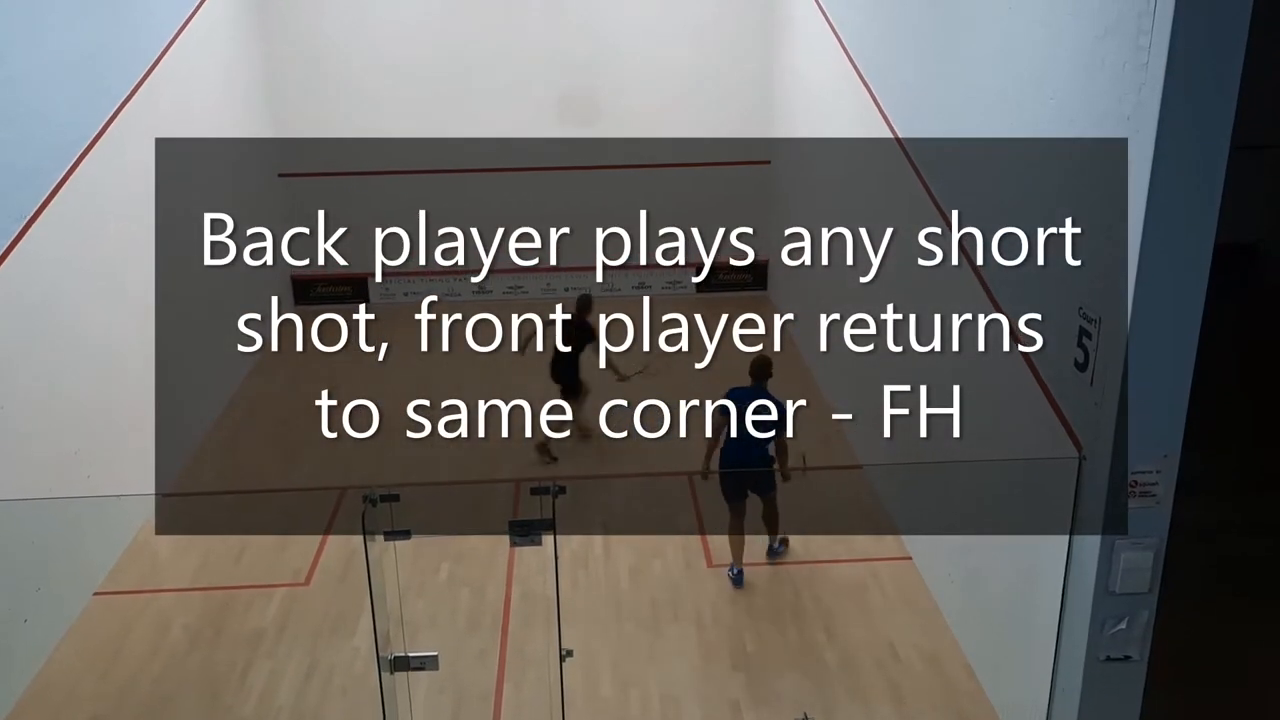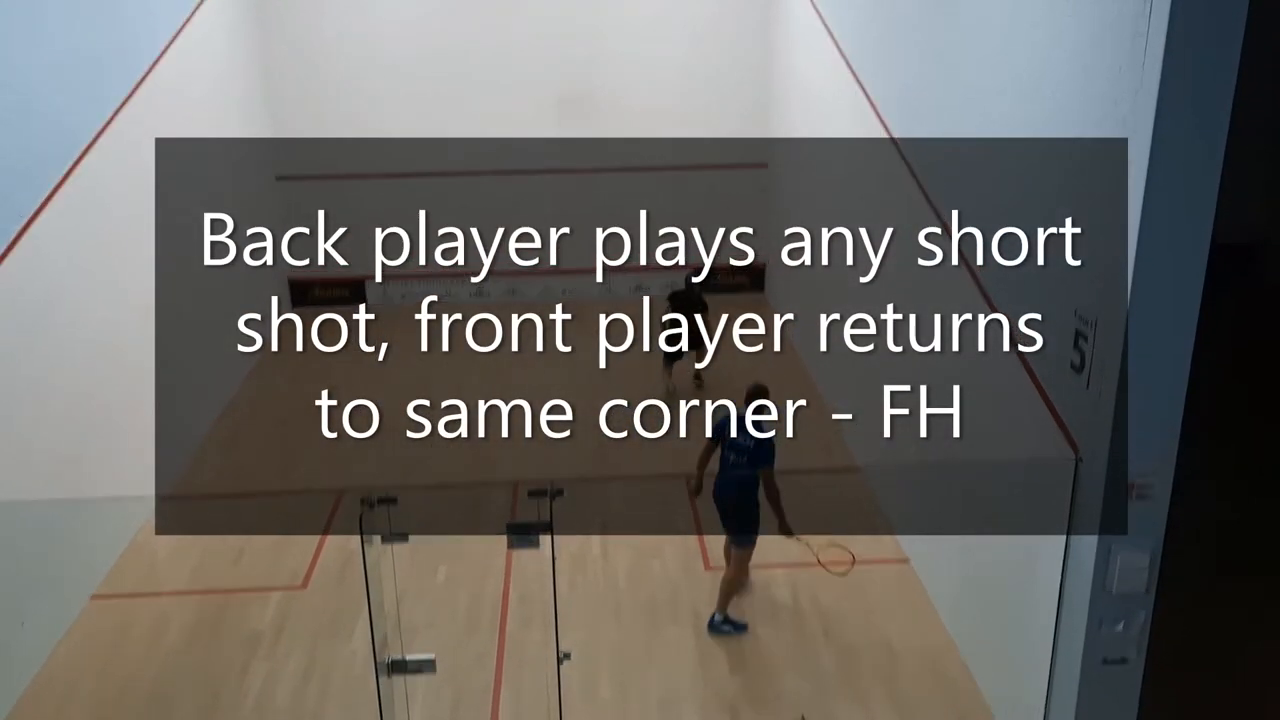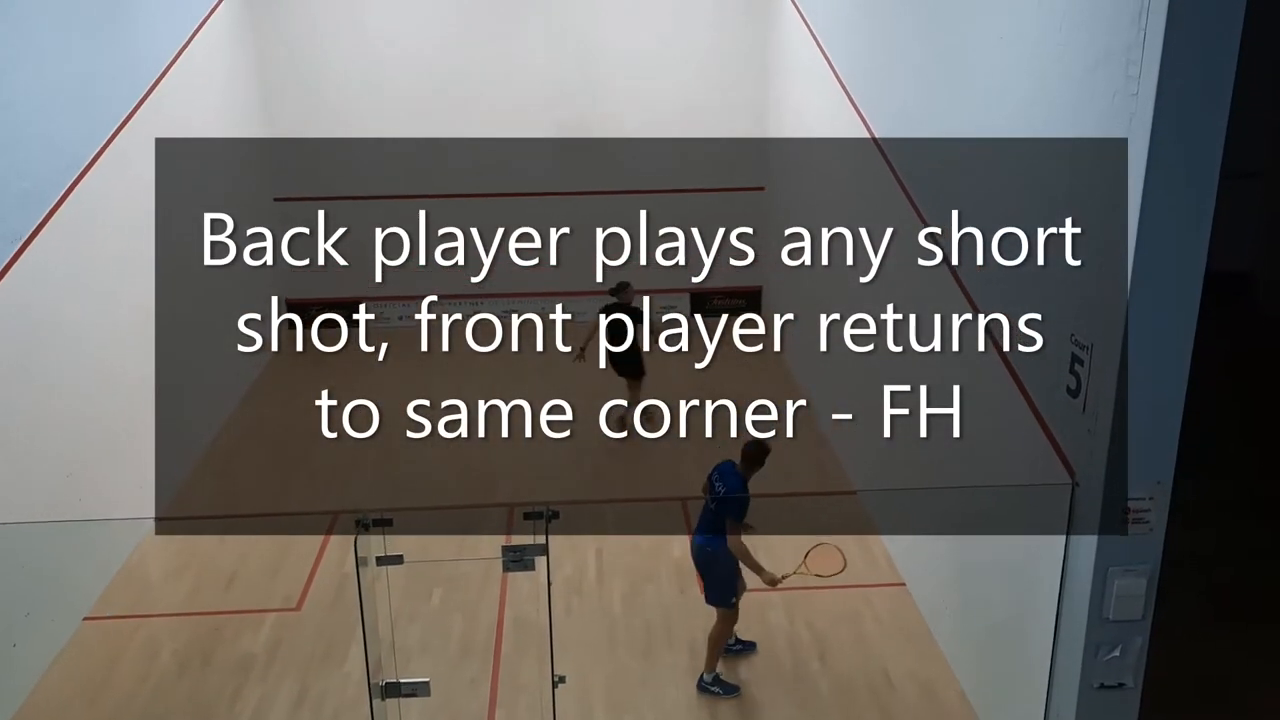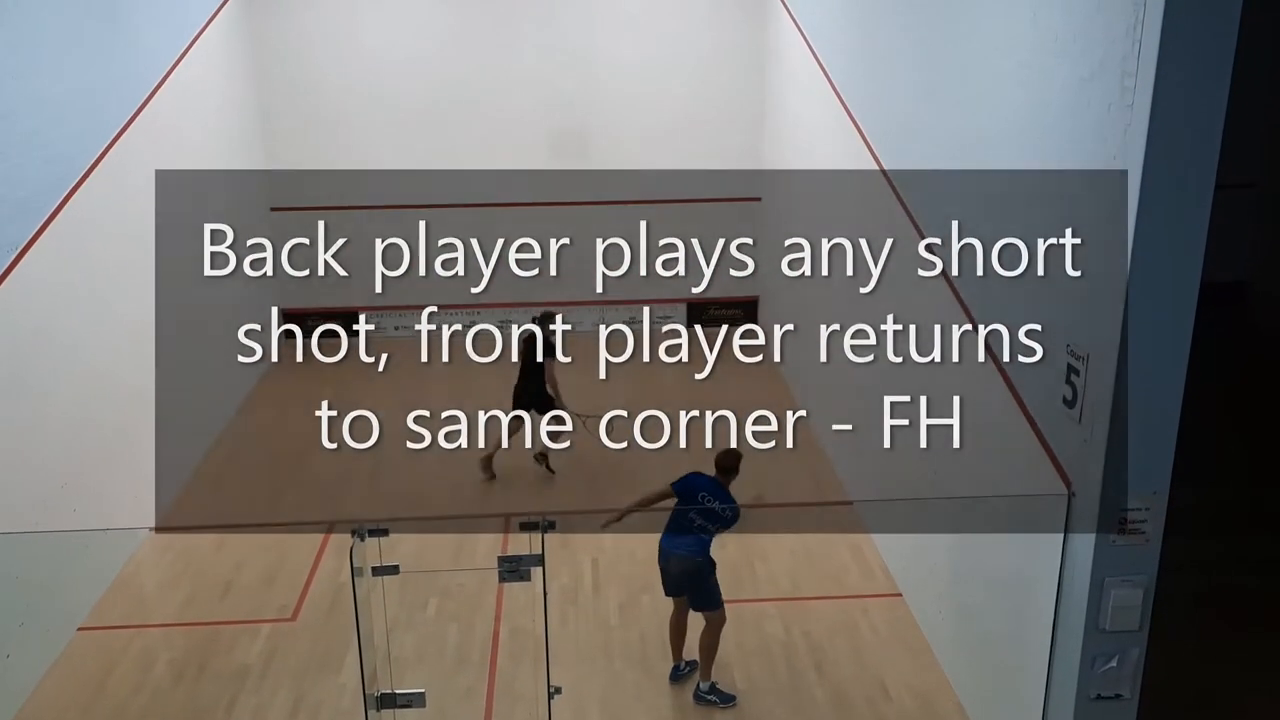
dt=0.7s
person 1, frame 1
left shoulder: (734, 396)
right shoulder: (776, 407)
left elbow: (717, 429)
right elbow: (780, 444)
left wrist: (707, 461)
right wrist: (784, 469)
left hip: (729, 464)
right hip: (758, 464)
left knee: (737, 514)
right knee: (769, 500)
left ankle: (737, 570)
right ankle: (774, 545)
person 1, frame 2
left shoulder: (725, 423)
right shoulder: (764, 440)
left elbow: (705, 455)
right elbow: (768, 485)
left wrist: (697, 480)
right wrist: (782, 520)
left hip: (720, 492)
right hip: (743, 500)
left knee: (733, 536)
right knee: (740, 560)
left ankle: (736, 580)
right ankle: (719, 618)
person 1, frame 3
left shoulder: (724, 467)
right shoulder: (738, 495)
left elbow: (706, 491)
right elbow: (734, 543)
right wrist: (762, 573)
left hip: (705, 543)
right hip: (712, 552)
left knee: (737, 589)
right knee: (727, 615)
left ankle: (729, 642)
right ankle: (708, 679)
person 1, frame 4
left shoulder: (695, 481)
right shoulder: (732, 510)
left elbow: (656, 497)
left wrist: (621, 514)
left hip: (667, 553)
right hip: (695, 563)
left knee: (680, 608)
right knee: (716, 620)
left ankle: (679, 666)
right ankle: (704, 688)
